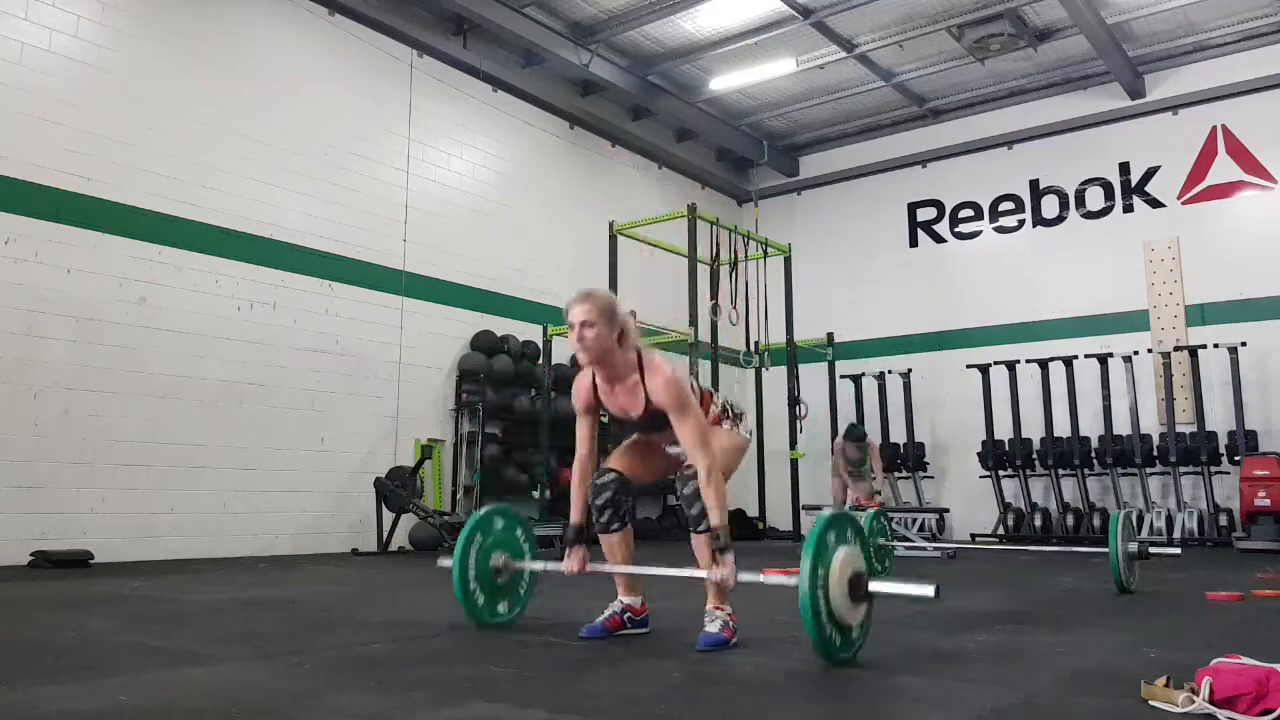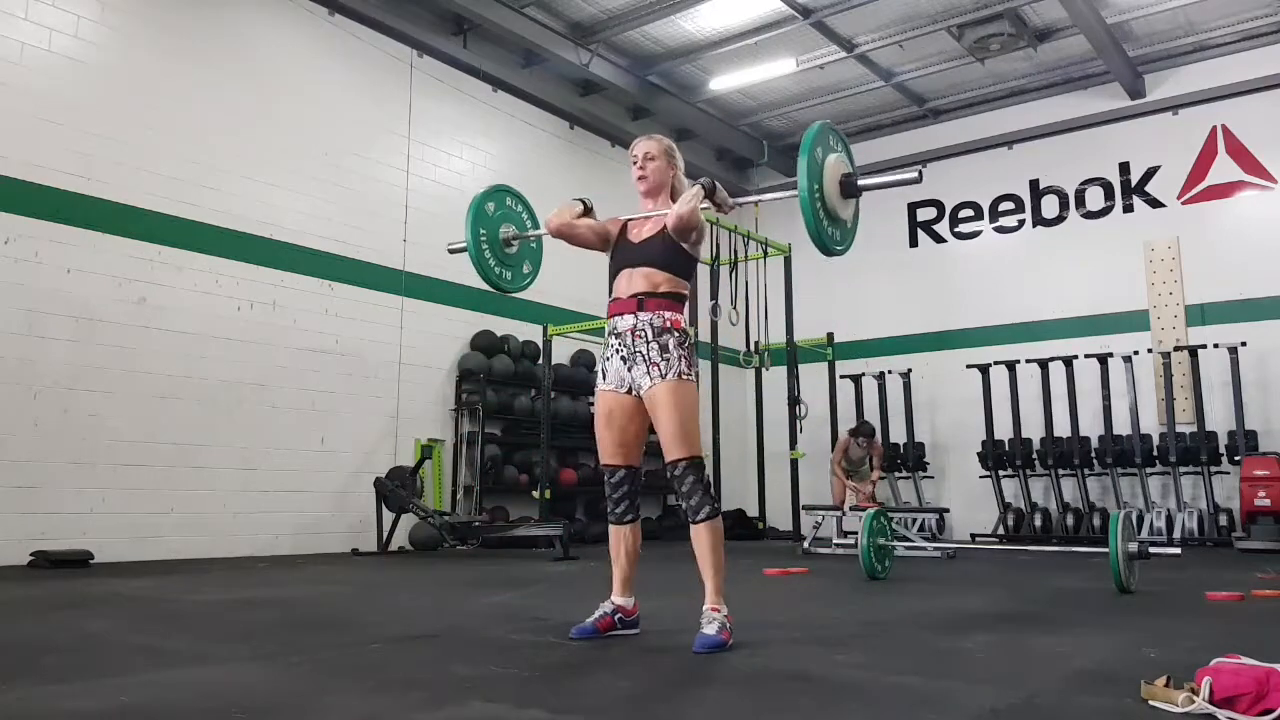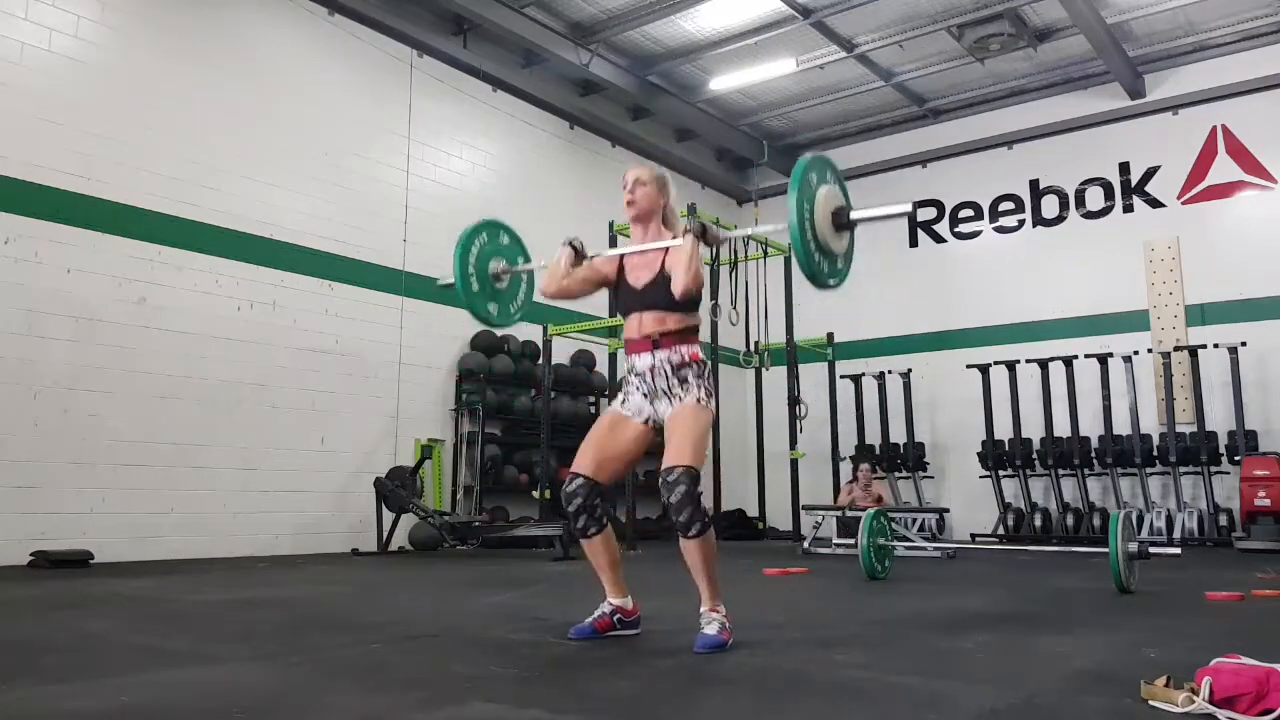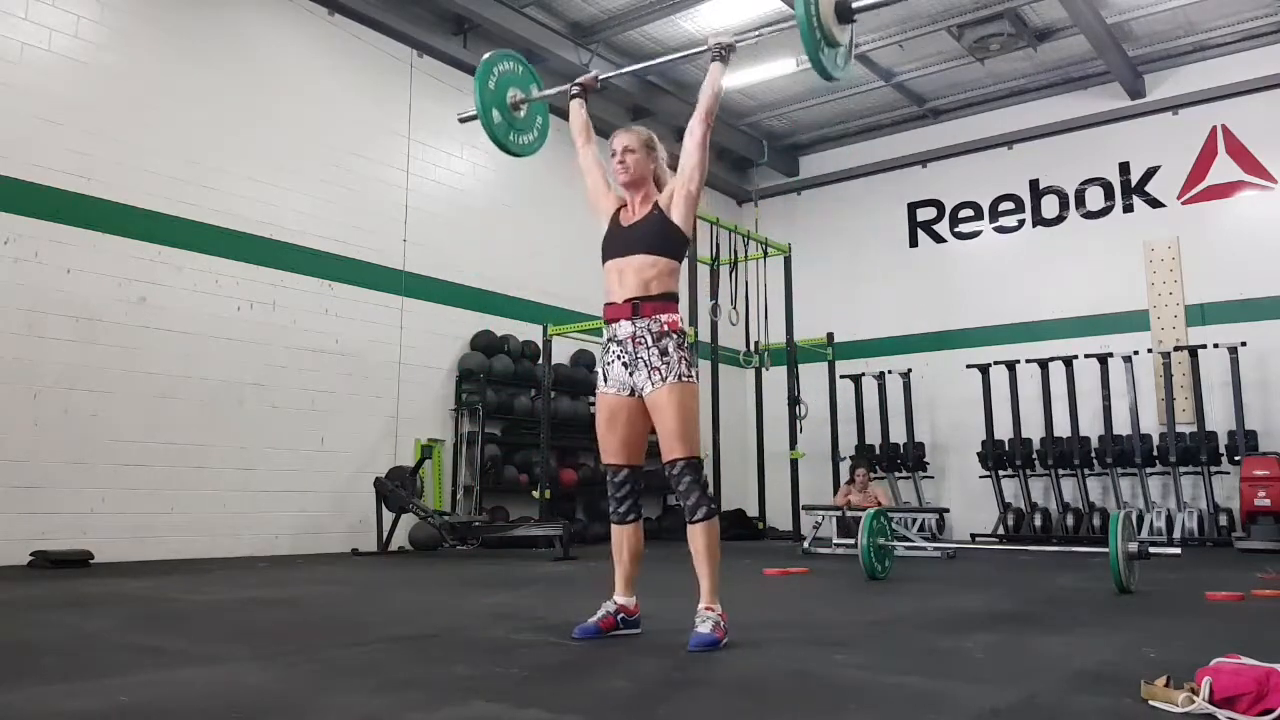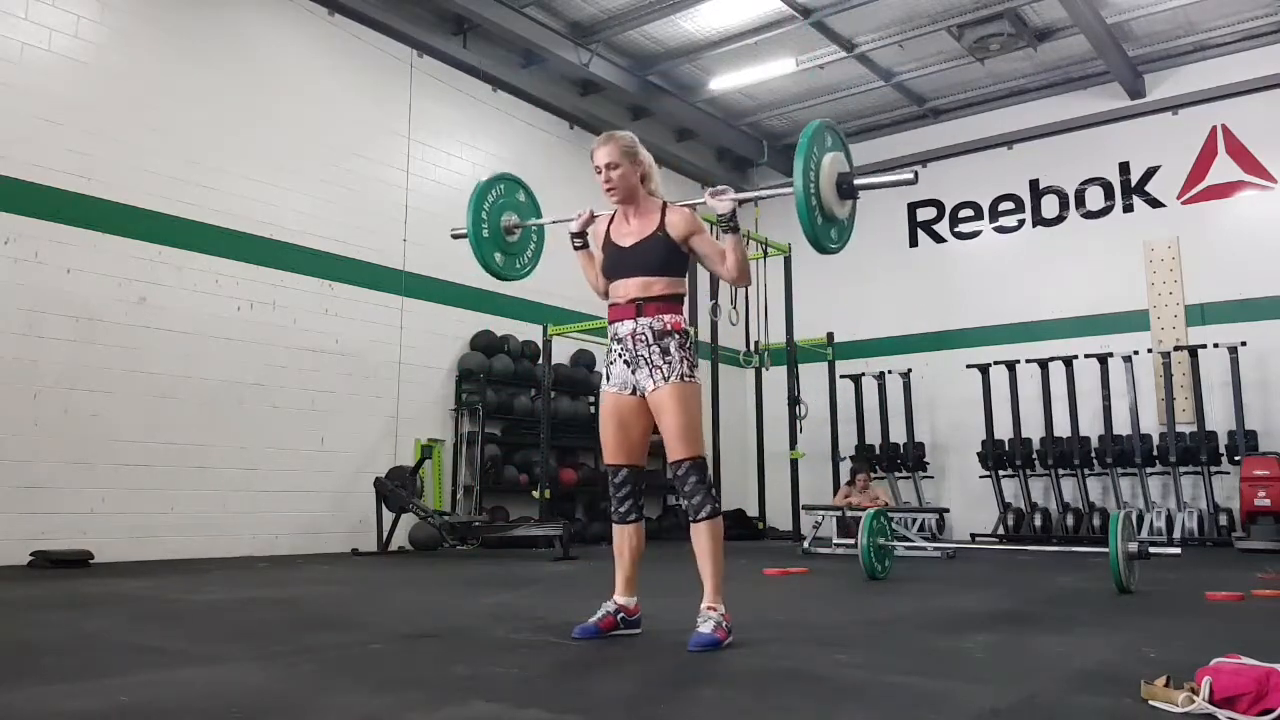
dt=1s
person 1, frame 1
left shoulder: (661, 376)
right shoulder: (585, 385)
left elbow: (704, 463)
right elbow: (583, 463)
right wrist: (575, 540)
left hip: (718, 426)
right hip: (660, 437)
left knee: (694, 488)
right knee: (607, 487)
left ankle: (719, 613)
right ankle: (630, 604)
person 1, frame 2
left shoulder: (686, 221)
right shoulder: (618, 228)
left elbow: (678, 218)
right elbow: (556, 226)
left wrist: (704, 193)
right wrist: (582, 206)
left hip: (663, 342)
right hip: (617, 347)
left knee: (686, 475)
right knee: (617, 483)
left ankle: (716, 611)
right ankle: (622, 604)
person 1, frame 3
left shoulder: (678, 250)
right shoulder: (614, 261)
left elbow: (684, 288)
right elbow: (552, 288)
left wrist: (692, 237)
right wrist: (570, 254)
left hip: (685, 386)
right hip: (636, 388)
left knee: (678, 487)
right knee: (578, 489)
left ankle: (714, 611)
right ankle: (619, 605)
person 1, frame 4
left shoulder: (675, 200)
right shoulder: (611, 207)
left elbow: (701, 122)
right elbow: (584, 145)
left wrist: (717, 63)
right wrist: (578, 95)
left hip: (661, 342)
right hip: (616, 347)
left knee: (684, 477)
right knee: (619, 483)
left ankle: (710, 610)
right ankle: (623, 603)
person 1, frame 5
left shoulder: (677, 219)
right shoulder: (605, 228)
left elbow: (737, 275)
left wrist: (728, 221)
right wrist: (578, 239)
left hip: (665, 345)
right hip: (618, 351)
left knee: (689, 475)
right knee: (621, 483)
left ankle: (713, 609)
right ankle: (624, 603)
